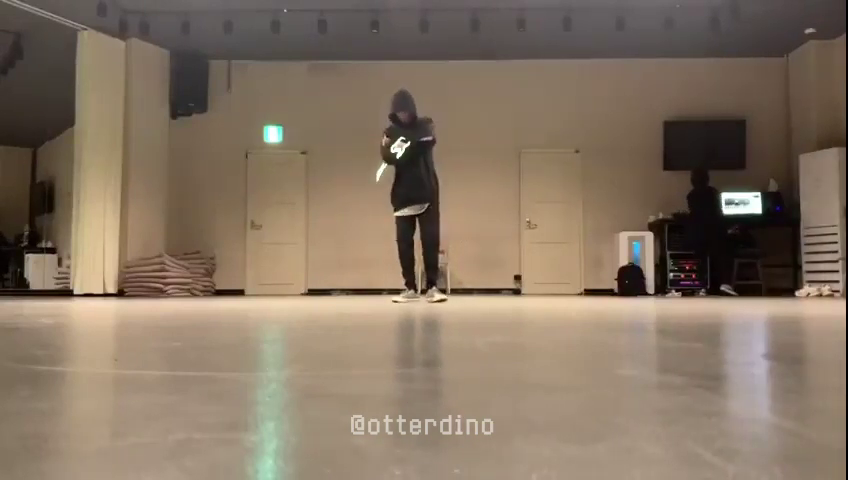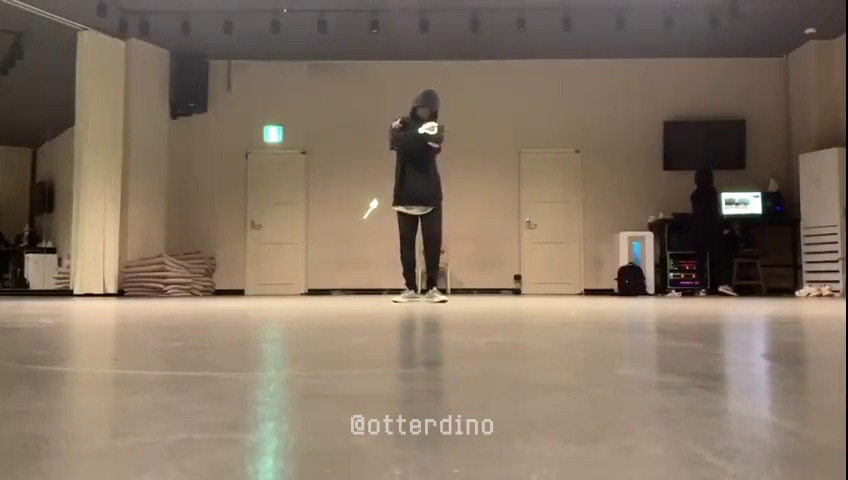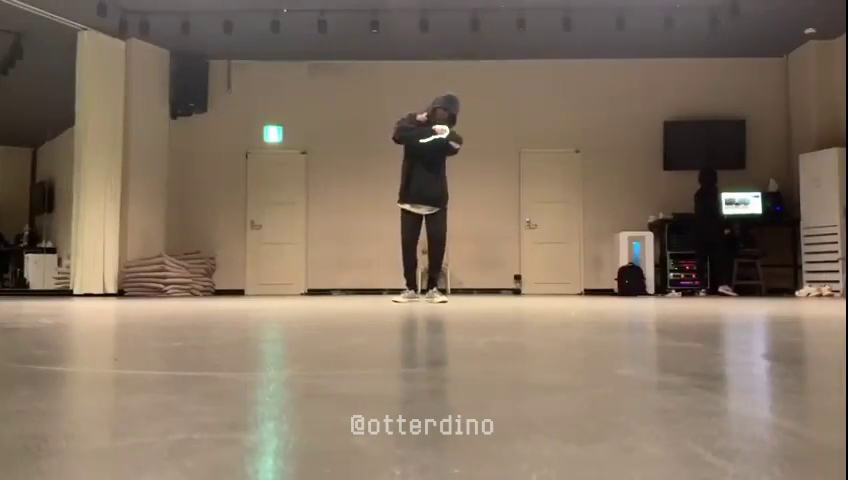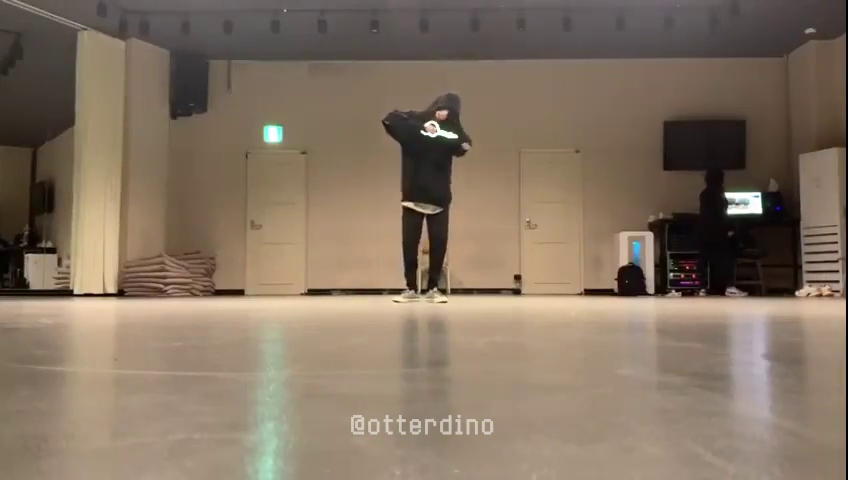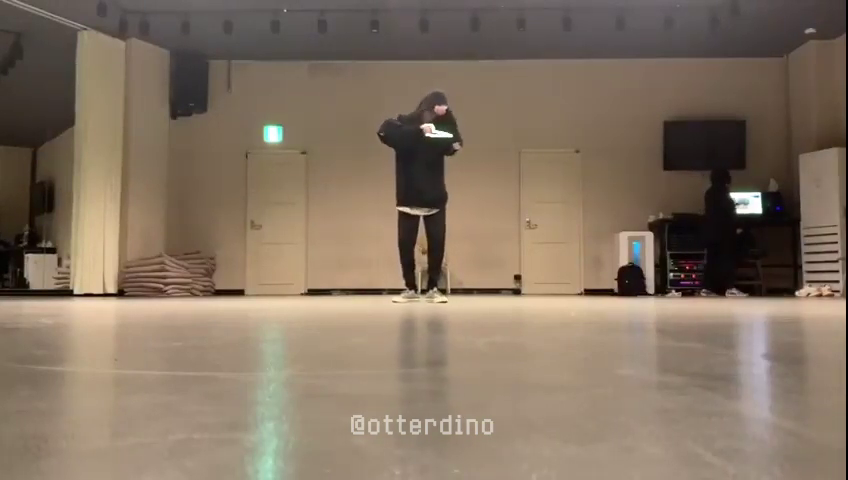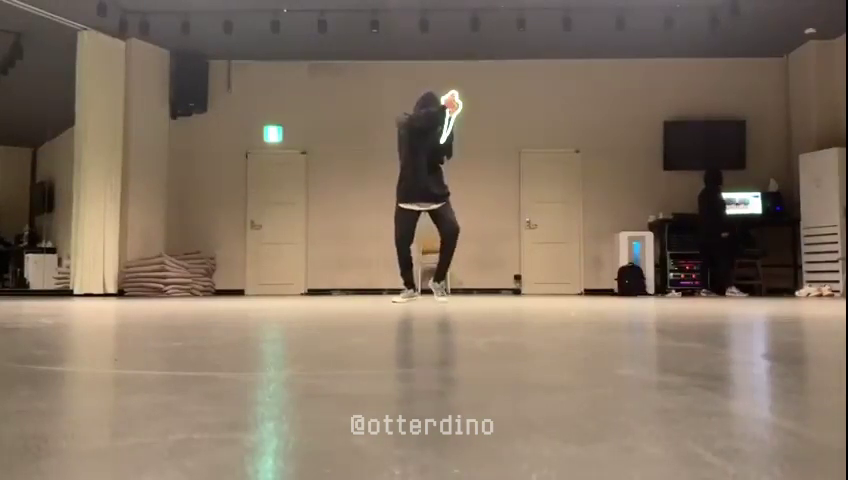
dt=0.4s
person 1, frame 1
left shoulder: (425, 124)
right shoulder: (391, 132)
left elbow: (427, 140)
right elbow: (389, 159)
left wrist: (403, 142)
right wrist: (392, 149)
left hip: (426, 193)
right hip: (403, 195)
left knee: (431, 240)
right knee: (404, 241)
left ankle: (432, 287)
right ankle: (410, 288)
person 1, frame 2
left shoulder: (435, 128)
right shoulder: (402, 124)
left elbow: (433, 146)
right elbow: (398, 143)
left wrist: (406, 133)
right wrist: (420, 132)
left hip: (430, 194)
right hip: (406, 194)
left knee: (433, 241)
right knee: (406, 241)
left ankle: (432, 288)
right ankle: (410, 288)
person 1, frame 3
left shoulder: (447, 131)
right shoulder: (413, 120)
left elbow: (454, 146)
right elbow: (399, 135)
right wrist: (430, 131)
left hip: (436, 195)
right hip: (412, 193)
left knee: (438, 241)
right knee: (408, 242)
left ankle: (433, 288)
right ankle: (411, 288)
person 1, frame 4
left shoulder: (449, 130)
right shoulder: (414, 120)
left elbow: (464, 146)
right elbow: (390, 120)
left wrist: (451, 121)
right wrist: (420, 127)
left hip: (439, 196)
right hip: (414, 194)
left knee: (439, 242)
right knee: (409, 242)
left ankle: (433, 288)
right ankle: (411, 288)
person 1, frame 5
left shoulder: (441, 128)
right shoulder: (405, 123)
left elbow: (454, 145)
right elbow: (384, 132)
left wrist: (447, 117)
right wrist: (418, 131)
left hip: (435, 196)
right hip: (409, 196)
left knee: (437, 242)
right knee: (405, 242)
left ankle: (432, 288)
right ankle: (410, 288)
person 1, frame 6
left shoulder: (436, 127)
right shoulder: (406, 123)
left elbow: (444, 155)
right elbow: (418, 120)
right wrist: (442, 108)
left hip: (435, 191)
right hip: (410, 193)
left knee: (451, 230)
right knee: (402, 240)
left ankle: (439, 280)
right ankle: (409, 287)
person 2, frame 1
left shoulder: (691, 195)
right shoulder: (712, 192)
right elbow: (717, 212)
right wrist: (725, 228)
left hip: (697, 232)
right hip: (713, 230)
left knee: (703, 259)
right knee: (722, 256)
right ankle: (724, 283)
person 2, frame 2
left shoulder: (694, 195)
right shoulder: (712, 192)
right elbow: (716, 213)
right wrist: (723, 228)
left hip: (699, 232)
right hip: (712, 231)
left knee: (702, 259)
right knee: (722, 257)
right ankle: (723, 284)
person 2, frame 3
left shoulder: (698, 194)
right shoulder: (713, 192)
right elbow: (716, 212)
right wrist: (724, 228)
left hip: (700, 231)
right hip: (714, 231)
left knee: (703, 259)
right knee: (723, 257)
right ankle: (723, 285)
person 2, frame 4
left shoulder: (704, 194)
right shoulder: (718, 193)
right elbow: (721, 213)
right wrist: (728, 229)
left hip: (706, 231)
right hip: (718, 231)
left knee: (706, 259)
right knee: (726, 259)
right ankle: (729, 287)
person 2, frame 5
left shoulder: (709, 193)
right shoulder: (723, 193)
right elbow: (729, 211)
right wrist: (735, 227)
left hip: (711, 231)
right hip: (723, 231)
left knee: (712, 260)
right knee: (728, 259)
left ankle: (708, 288)
right ankle: (730, 288)
person 2, frame 6
left shoulder: (703, 194)
right shoulder: (715, 194)
right elbow: (720, 213)
right wrist: (724, 230)
left hip: (705, 232)
right hip: (716, 233)
left knee: (708, 261)
right knee: (724, 259)
left ankle: (707, 288)
right ankle: (729, 287)
